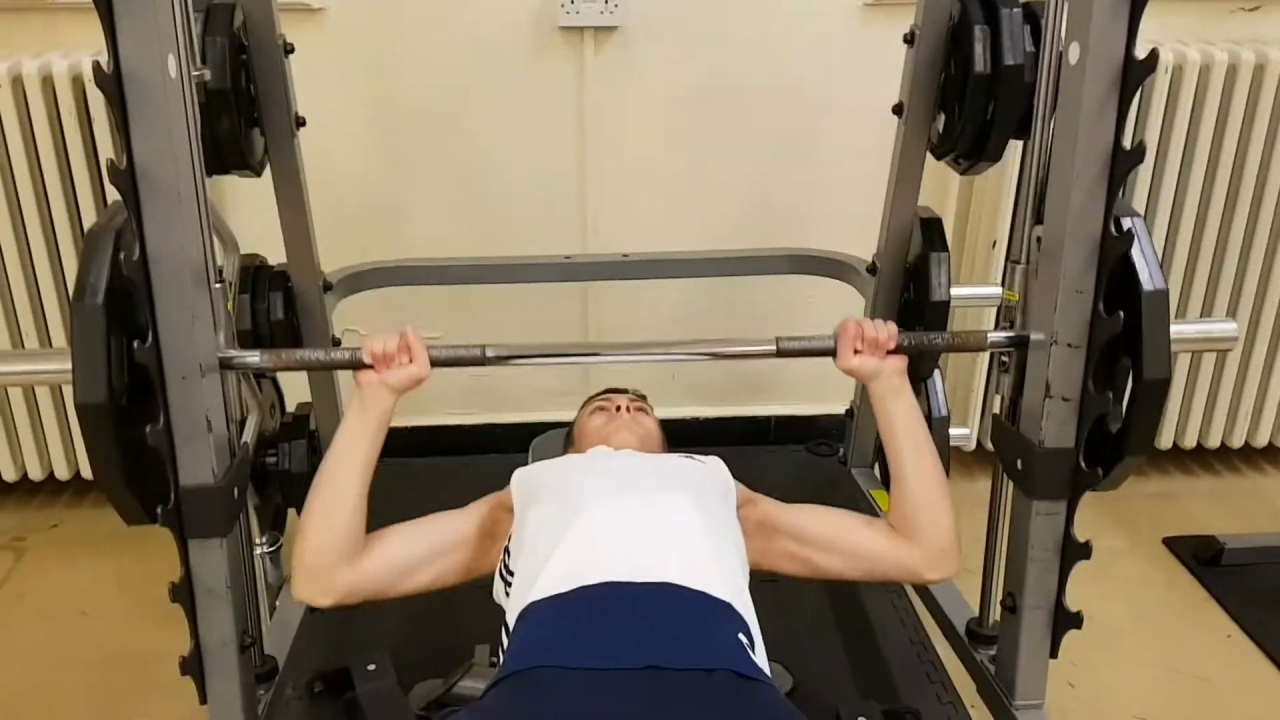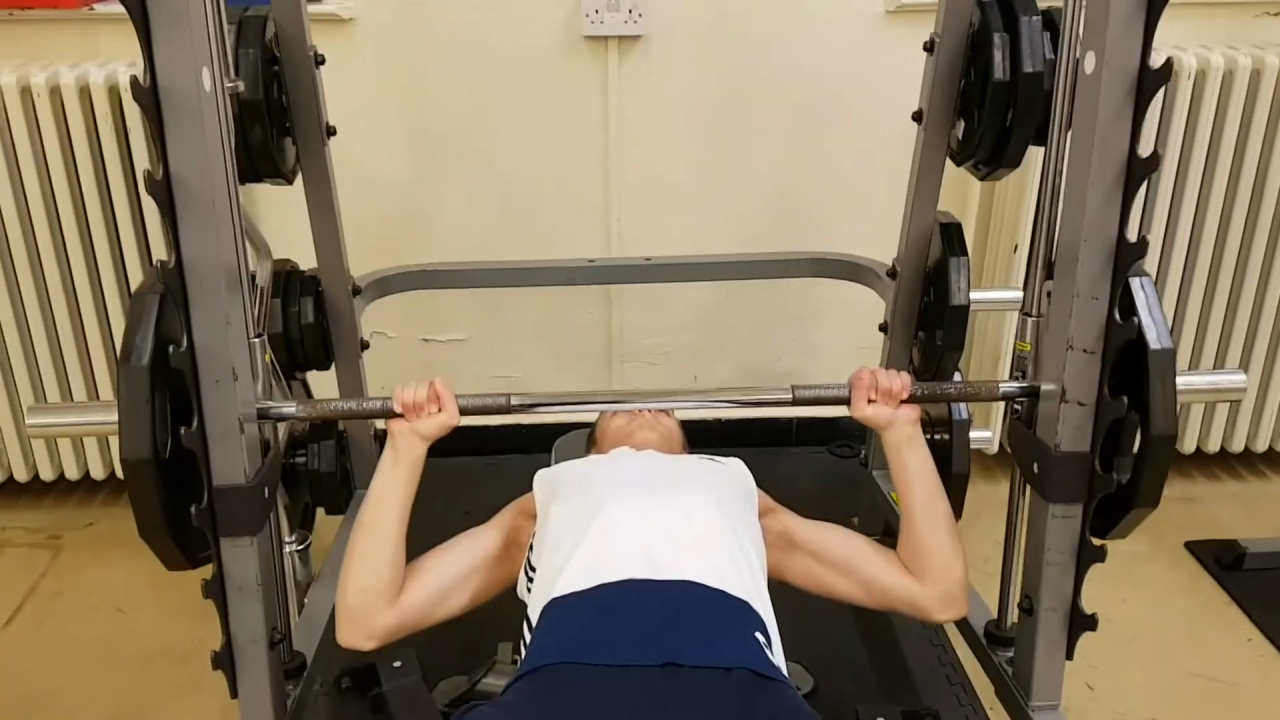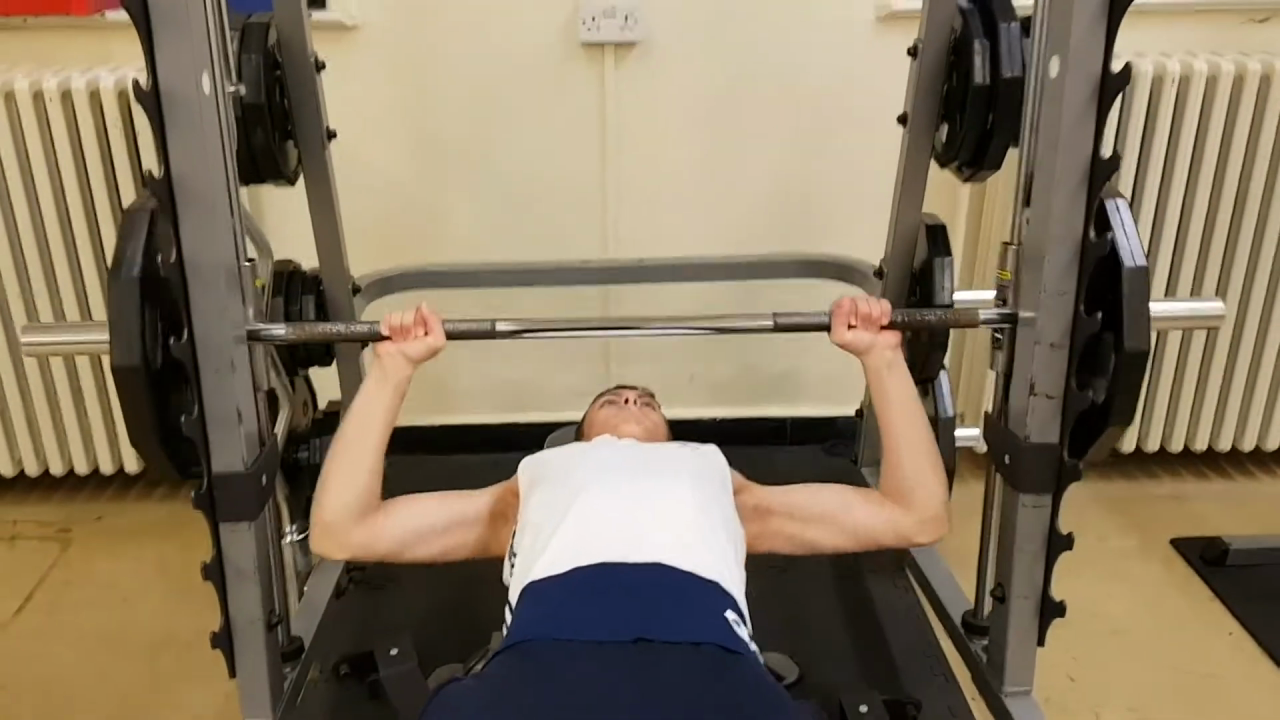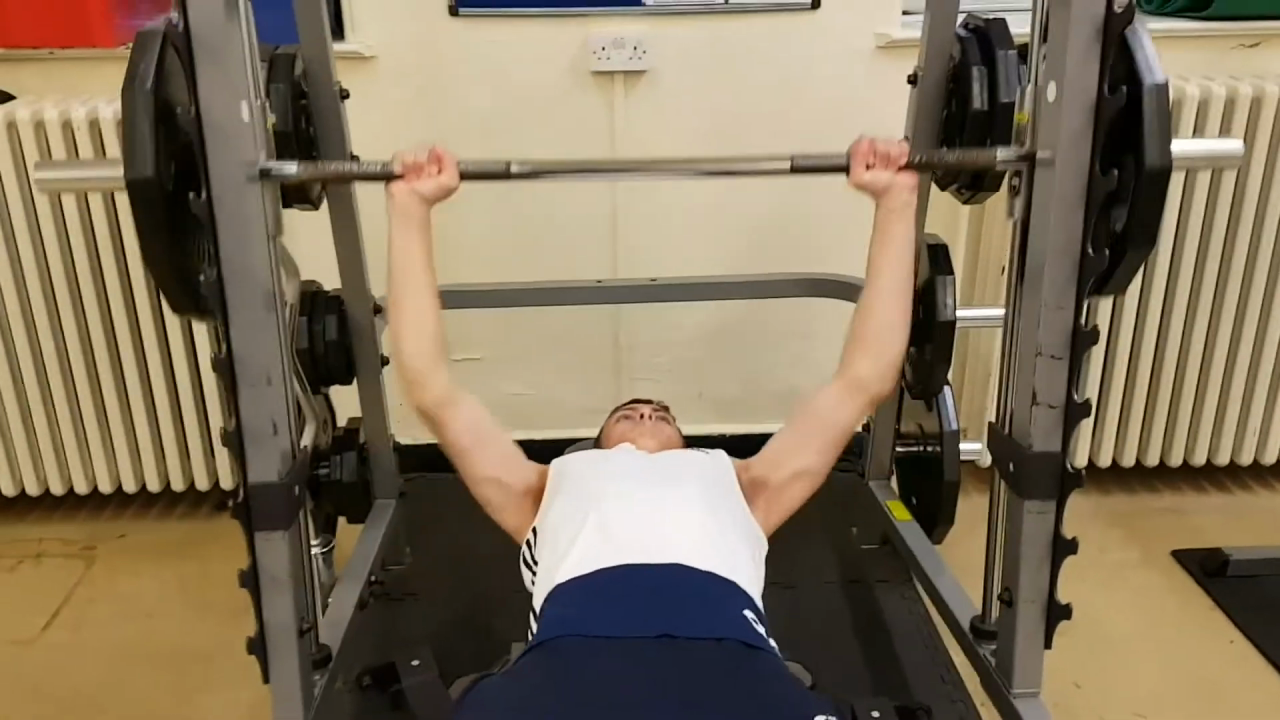
dt=0.5s
person 1, frame 1
left shoulder: (720, 488)
right shoulder: (523, 497)
left elbow: (928, 552)
right elbow: (322, 574)
left wrist: (886, 380)
right wrist: (375, 397)
person 1, frame 2
left shoulder: (738, 490)
right shoulder: (545, 498)
left elbow: (937, 592)
right elbow: (366, 621)
left wrist: (898, 429)
right wrist: (408, 444)
person 1, frame 3
left shoulder: (718, 478)
right shoulder: (531, 483)
left elbow: (918, 515)
right elbow: (340, 530)
left wrist: (880, 356)
right wrist: (392, 369)
left hip: (706, 666)
right hip: (547, 662)
person 1, frame 4
left shoulder: (737, 487)
right shoulder: (548, 492)
left elbow: (866, 375)
right elbow: (428, 384)
left wrist: (895, 201)
right wrist: (411, 207)
